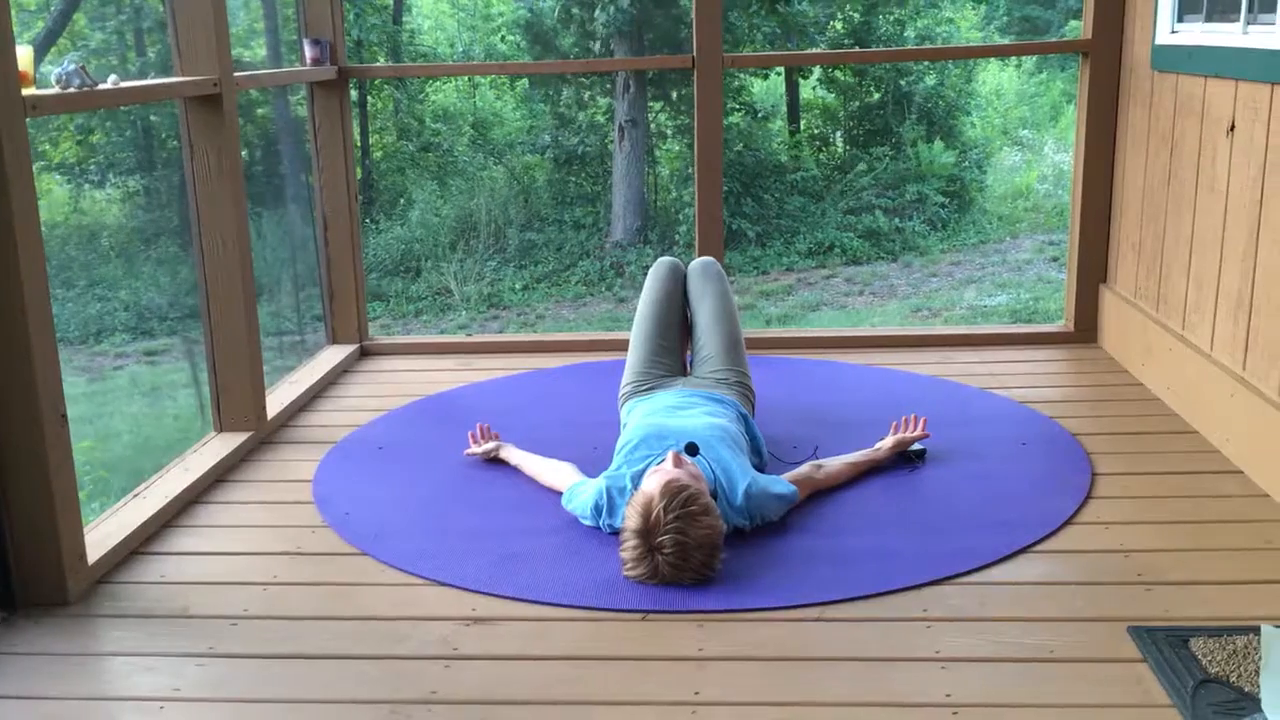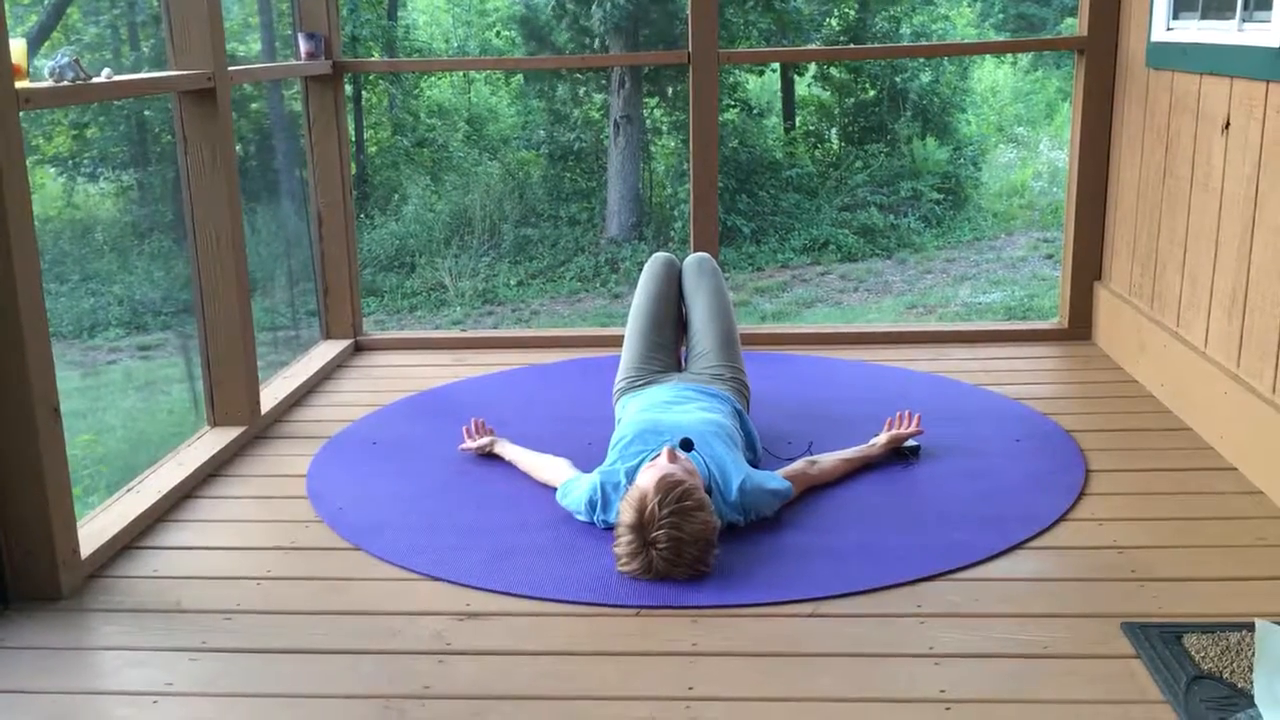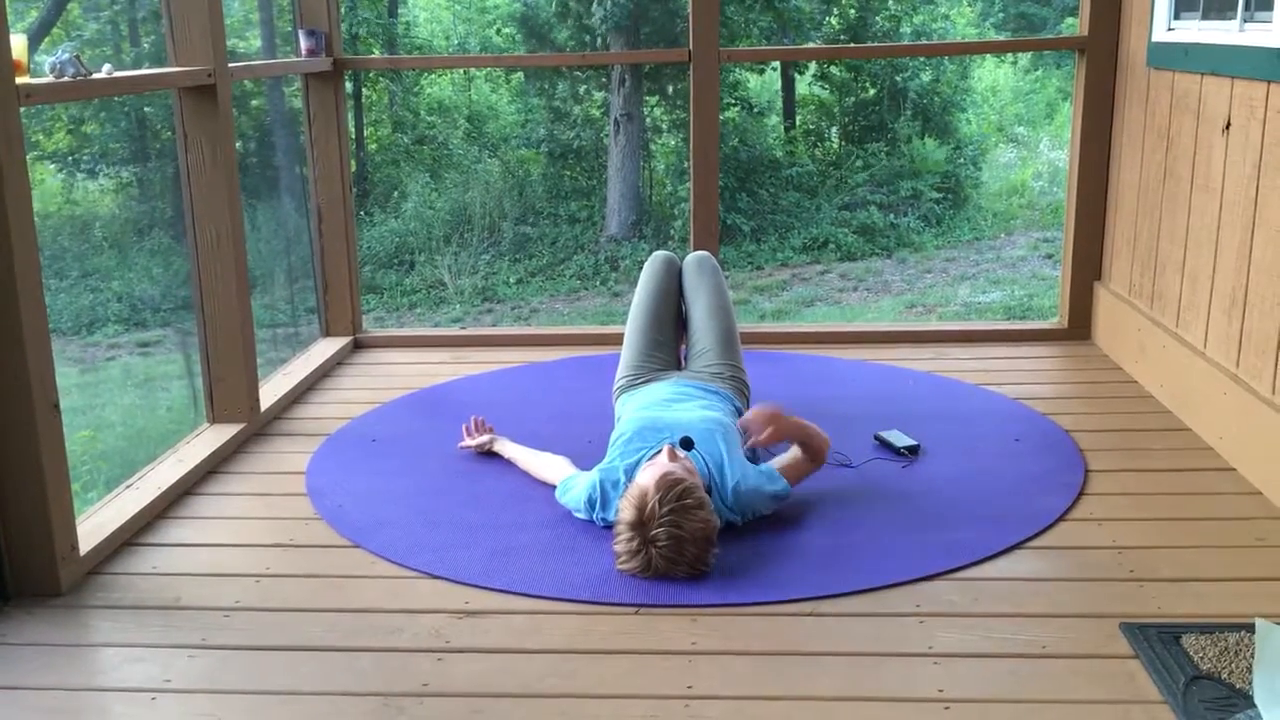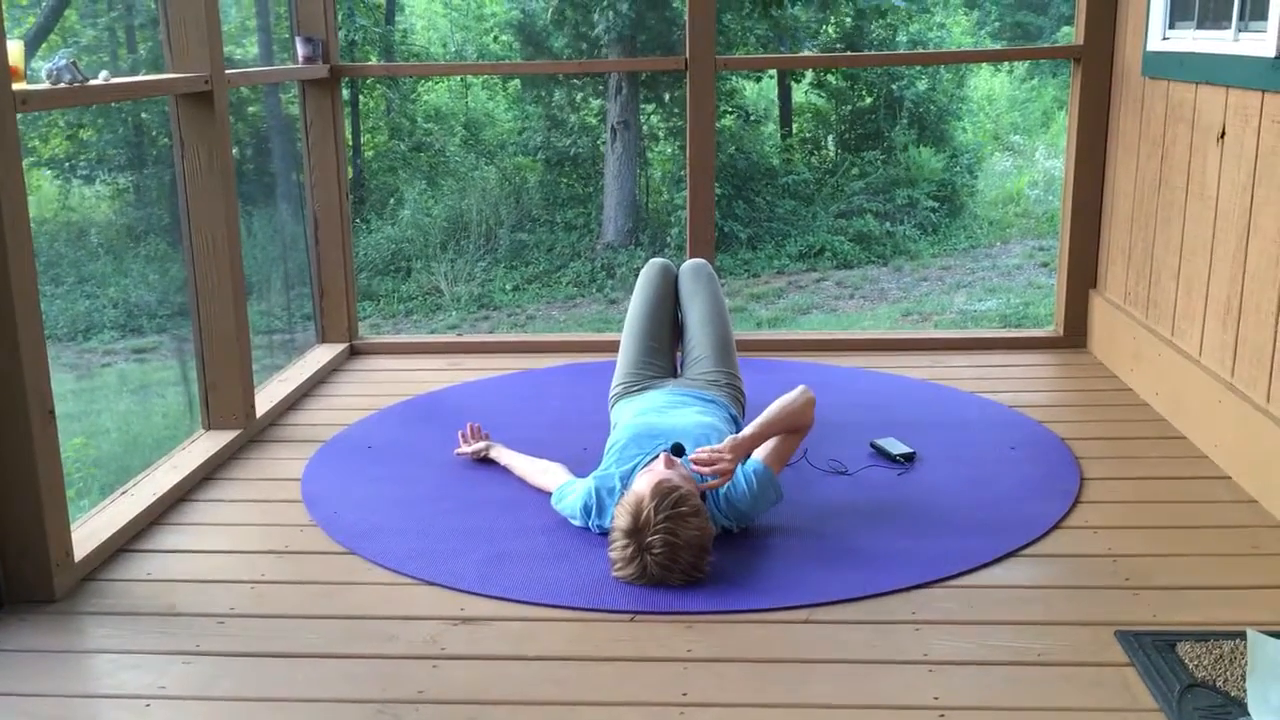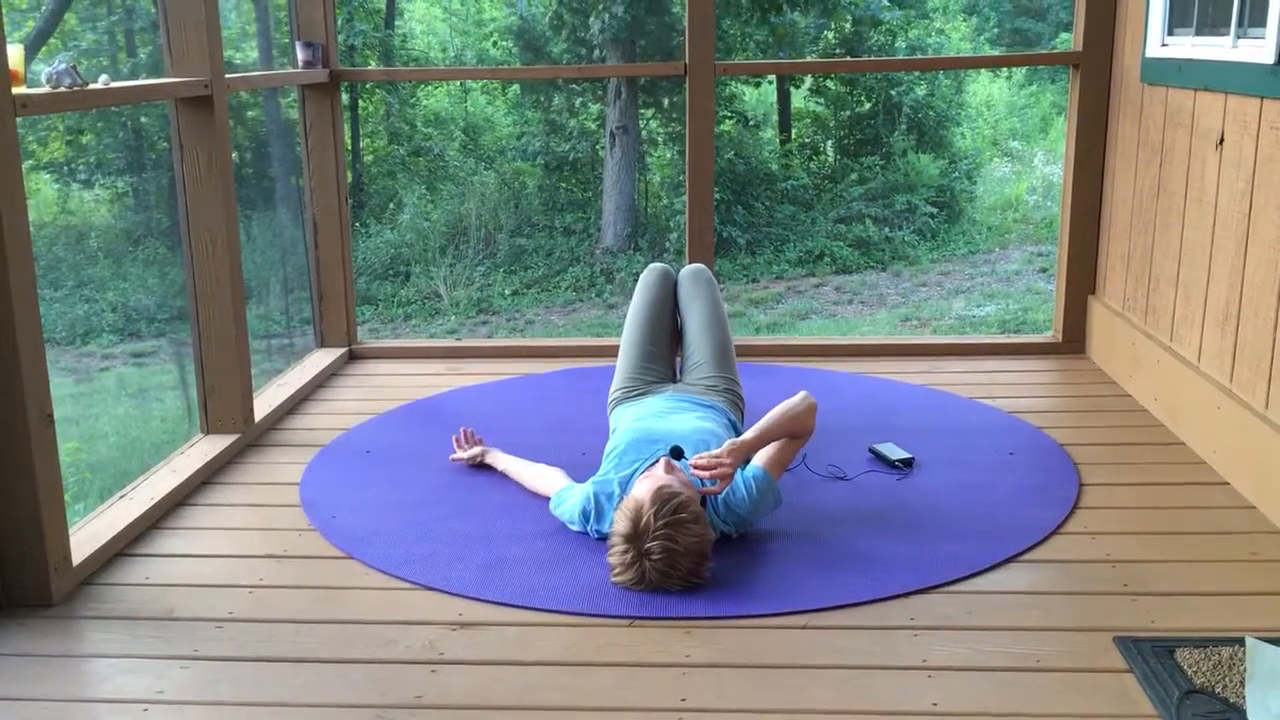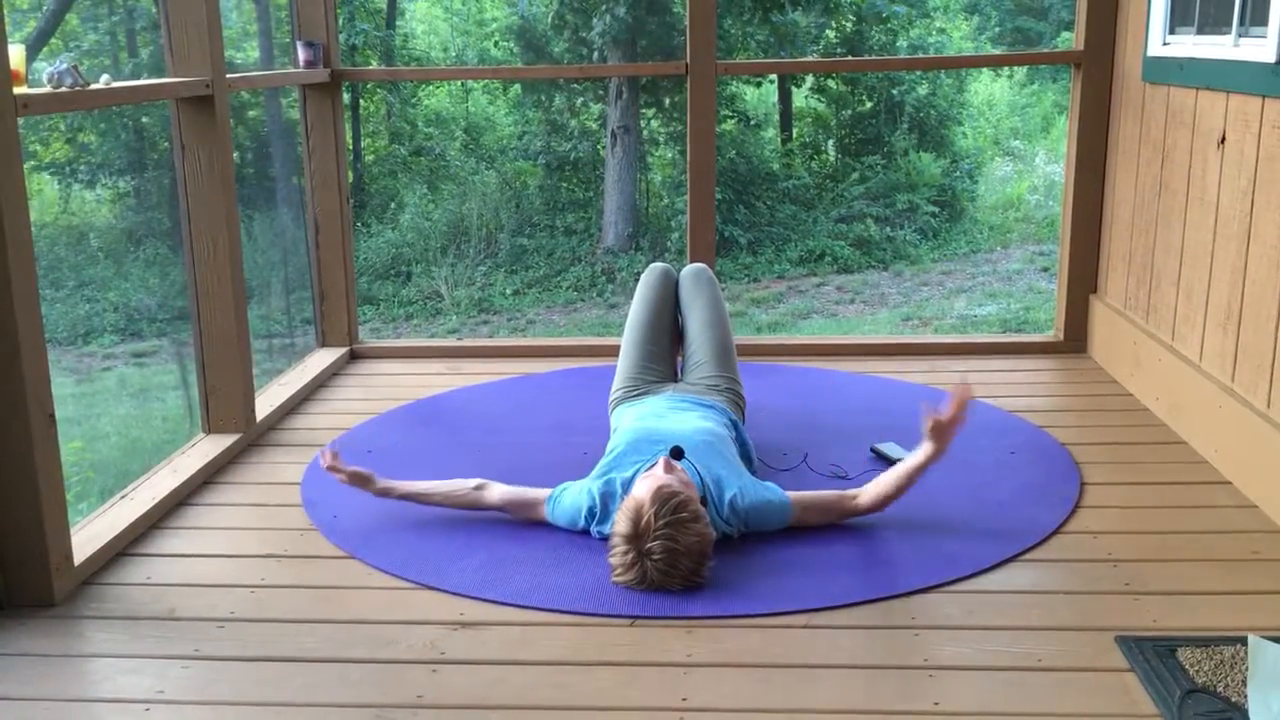
dt=0.7s
person 1, frame 1
left shoulder: (607, 504)
right shoulder: (746, 501)
left elbow: (562, 474)
right elbow: (815, 473)
left wrist: (502, 450)
right wrist: (883, 451)
left hip: (647, 398)
right hip: (723, 399)
left knee: (666, 268)
right knee: (704, 268)
person 1, frame 2
left shoulder: (602, 499)
right shoulder: (740, 496)
left elbow: (558, 469)
right elbow: (808, 470)
left wrist: (497, 444)
right wrist: (878, 445)
left hip: (641, 393)
right hip: (717, 395)
left knee: (662, 264)
right knee: (699, 264)
person 1, frame 3
left shoulder: (599, 498)
right shoulder: (739, 495)
left elbow: (557, 467)
right elbow: (816, 451)
left wrist: (496, 442)
right wrist: (785, 428)
left hip: (641, 392)
right hip: (716, 392)
left knee: (663, 263)
right knee: (699, 263)
person 1, frame 4
left shoulder: (596, 505)
right shoulder: (734, 501)
left elbow: (551, 472)
right elbow: (803, 399)
left wrist: (493, 449)
right wrist: (743, 442)
left hip: (637, 396)
right hip: (713, 398)
left knee: (659, 270)
right knee: (695, 270)
person 1, frame 5
left shoulder: (594, 509)
right shoulder: (733, 506)
left elbow: (549, 476)
right elbow: (805, 405)
left wrist: (489, 454)
right wrist: (742, 447)
left hip: (636, 403)
right hip: (711, 405)
left knee: (658, 274)
right knee: (695, 274)
left ankle: (674, 354)
person 1, frame 6
left shoulder: (596, 506)
right shoulder: (736, 505)
left elbow: (486, 493)
right elbow: (864, 499)
left wrist: (381, 485)
right wrist: (932, 447)
left hip: (638, 404)
right hip: (711, 406)
left knee: (659, 275)
right knee: (695, 276)
